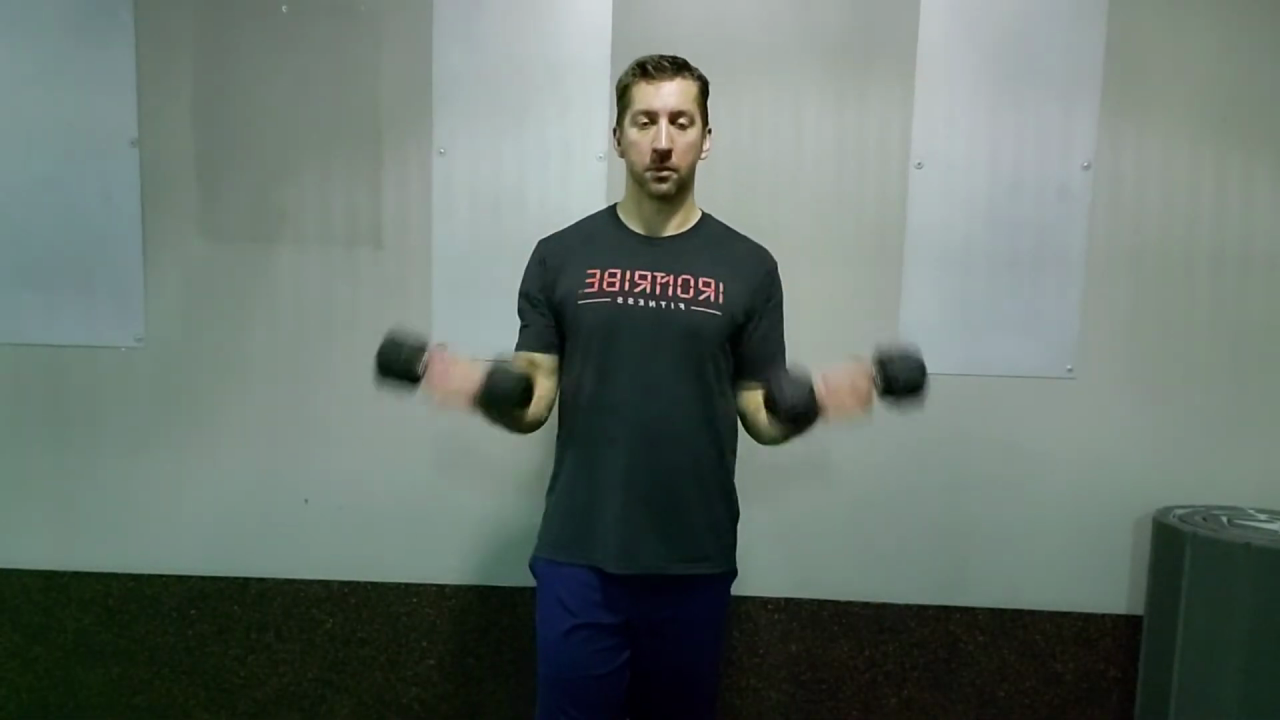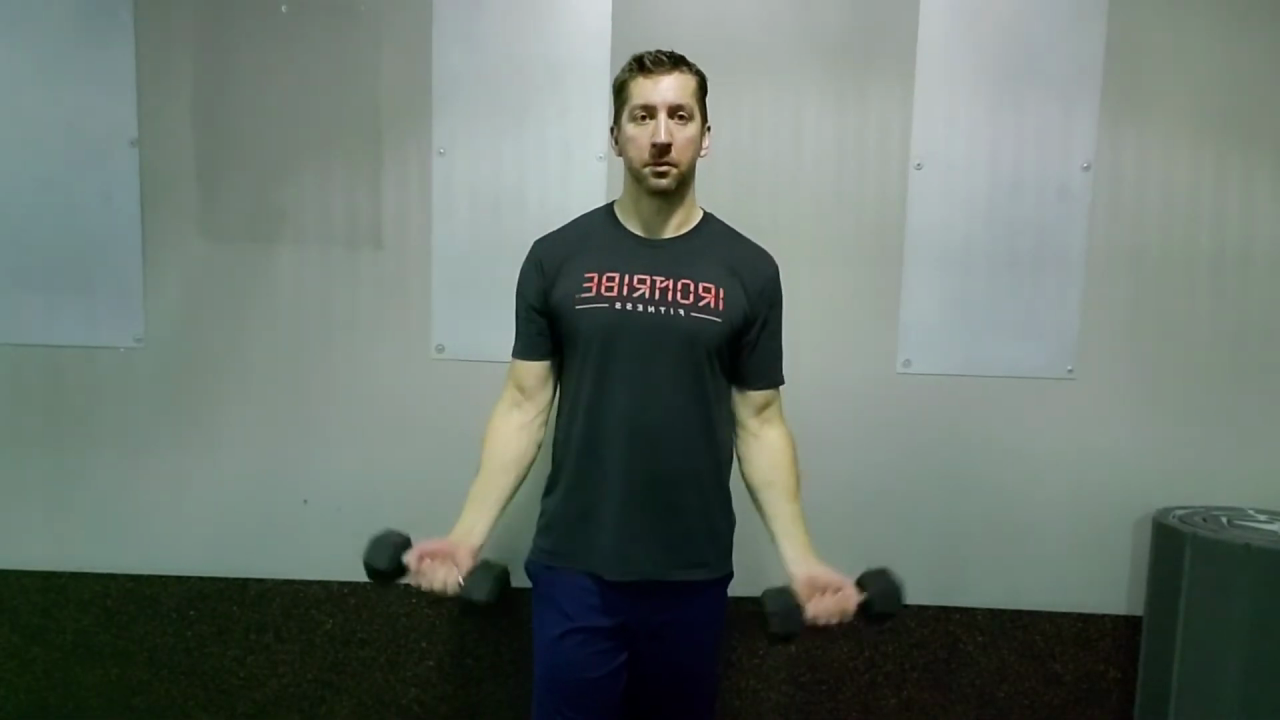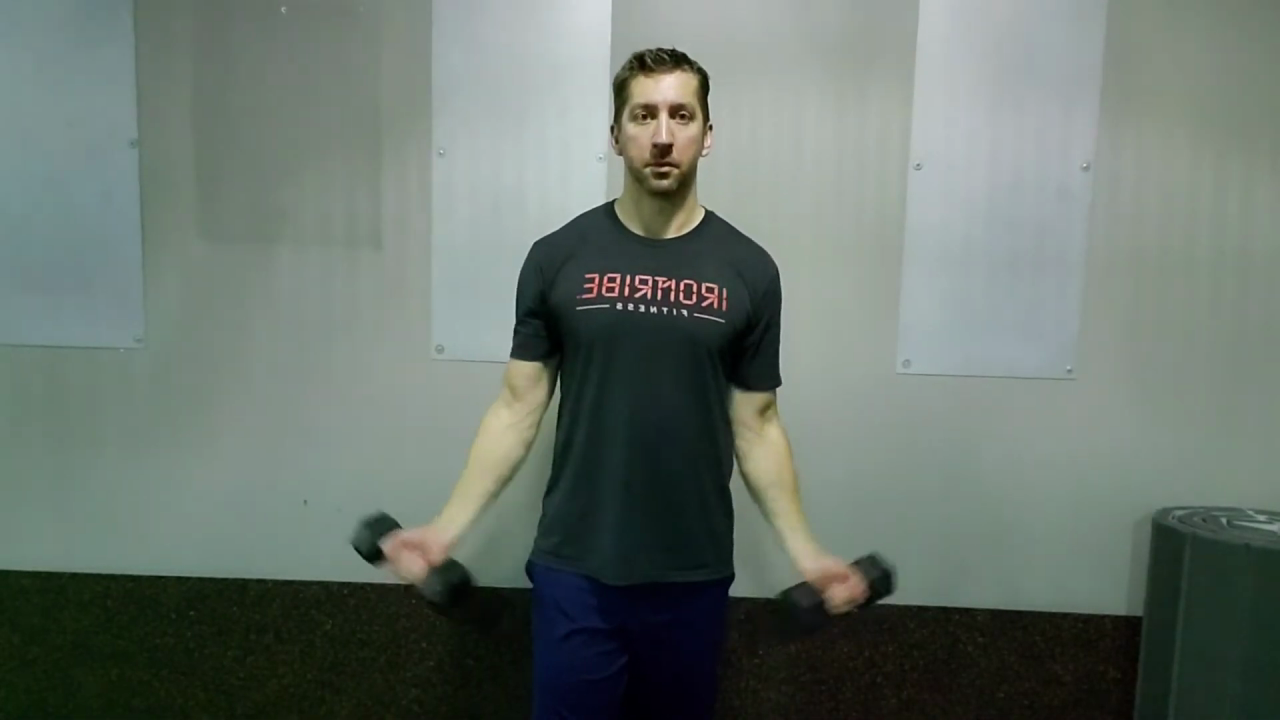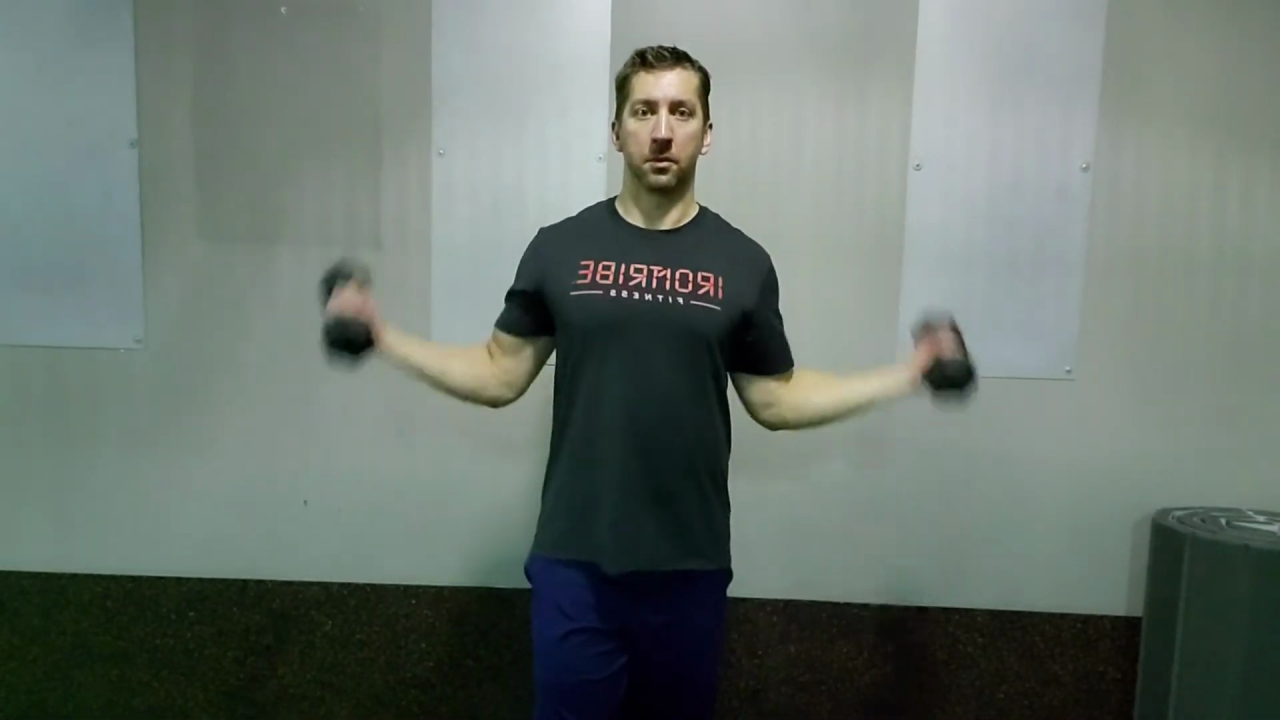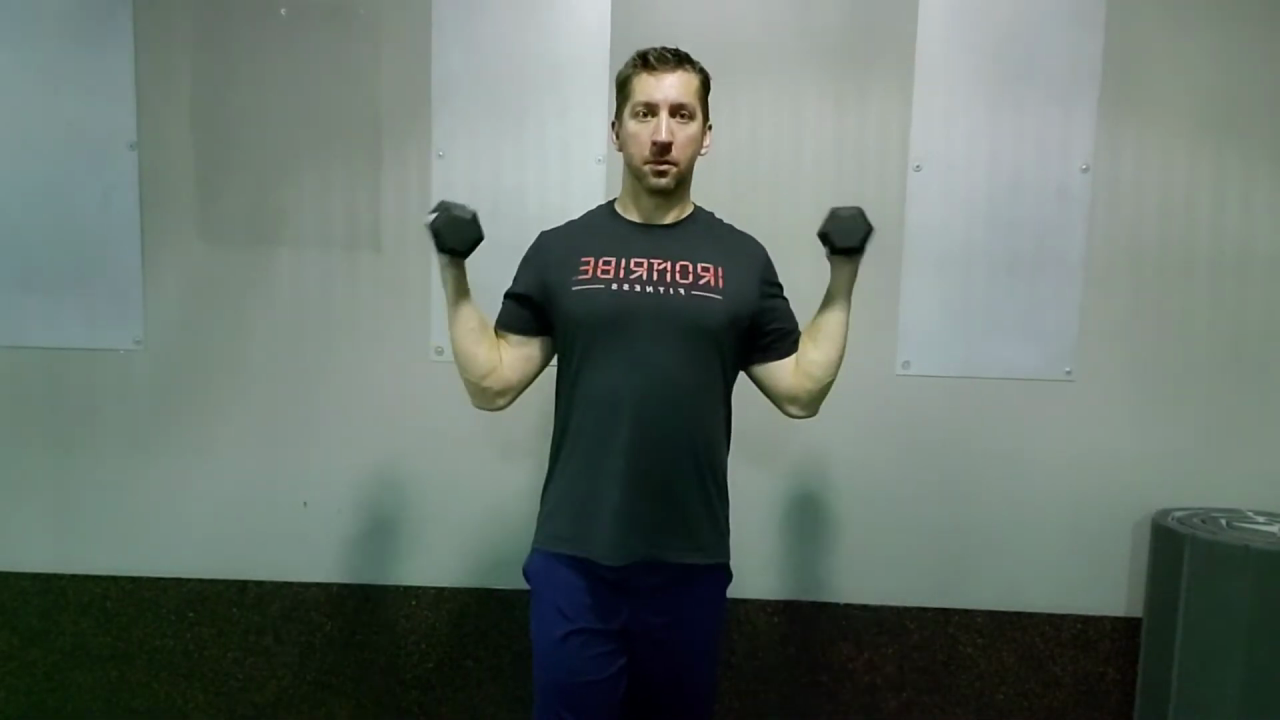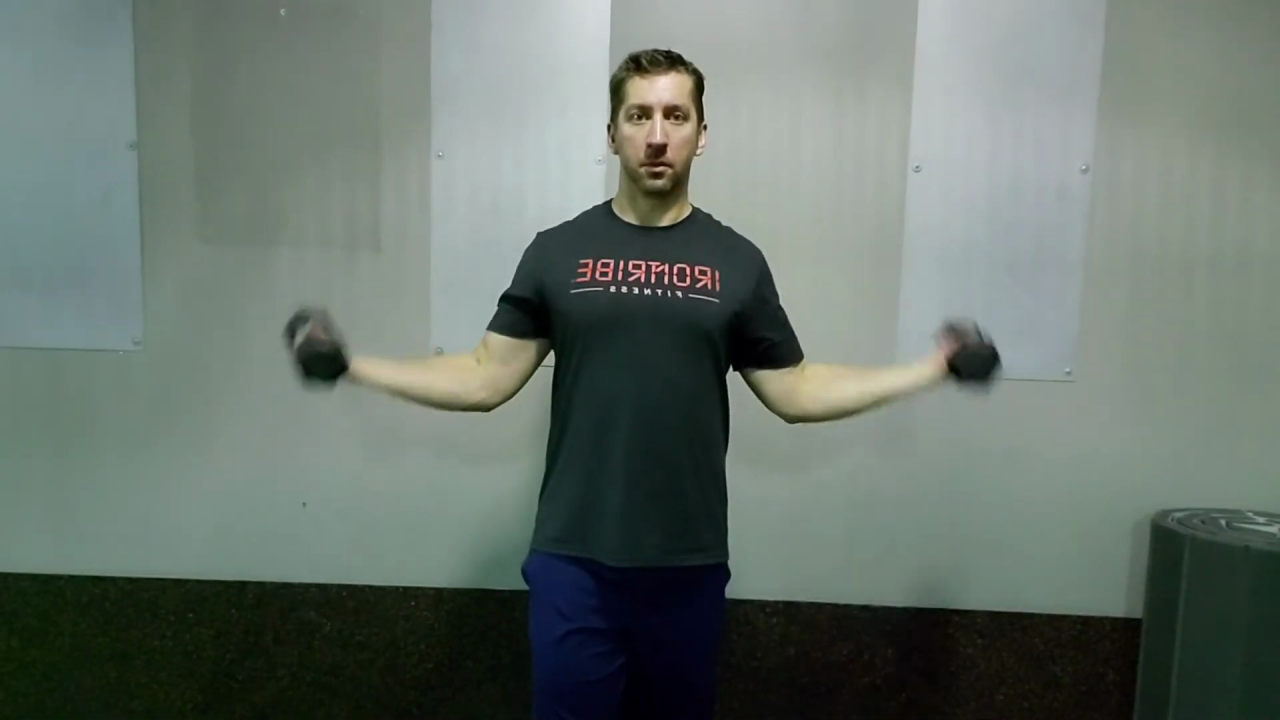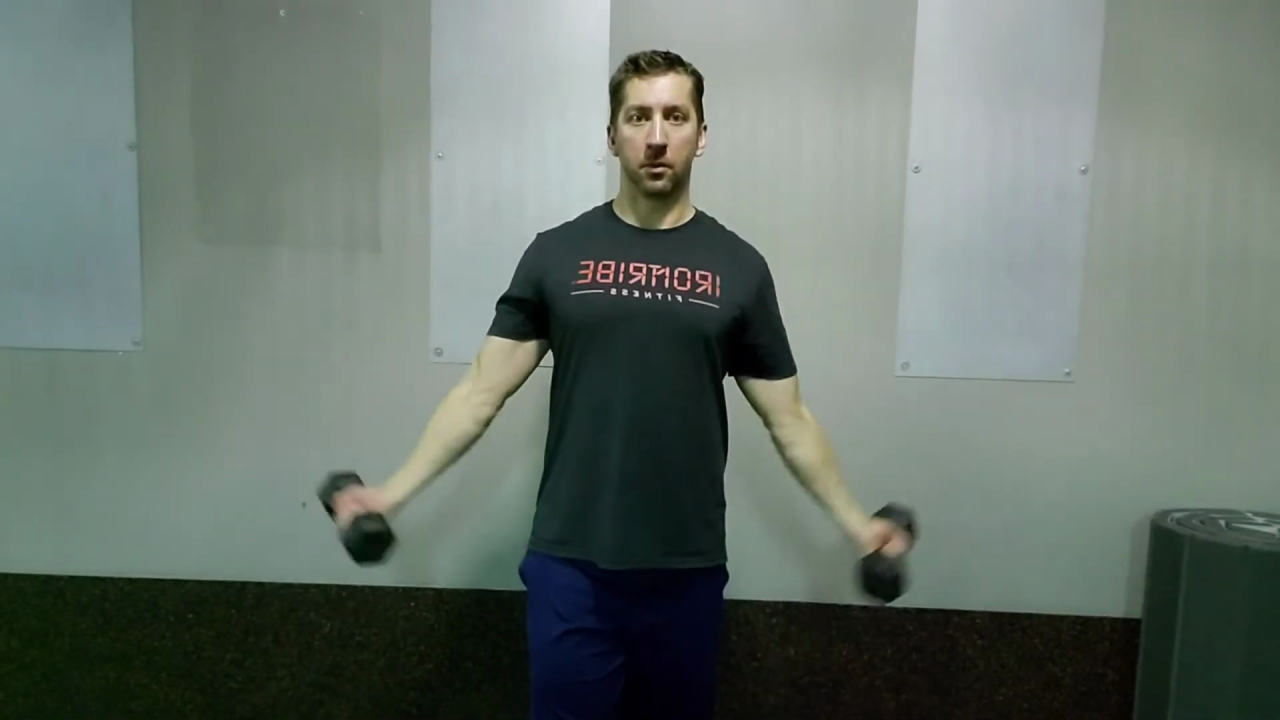
dt=0.4s
person 1, frame 1
left shoulder: (746, 265)
right shoulder: (562, 255)
left elbow: (760, 406)
right elbow: (534, 396)
left wrist: (812, 401)
right wrist: (483, 389)
left hip: (695, 560)
right hip: (579, 555)
person 1, frame 2
left shoulder: (748, 268)
right shoulder: (555, 257)
left elbow: (758, 420)
right elbow: (524, 405)
left wrist: (798, 555)
right wrist: (469, 533)
left hip: (692, 569)
right hip: (574, 563)
person 1, frame 3
left shoulder: (748, 269)
right shoulder: (557, 257)
left elbow: (756, 423)
right elbow: (518, 405)
left wrist: (804, 550)
right wrist: (447, 526)
left hip: (693, 569)
right hip: (575, 564)
person 1, frame 4
left shoulder: (742, 262)
right shoulder: (559, 248)
left elbow: (775, 401)
right elbow: (498, 377)
left wrist: (901, 377)
right wrist: (385, 336)
left hip: (690, 560)
right hip: (574, 556)
person 1, frame 5
left shoulder: (740, 258)
right shoulder: (559, 250)
left elbow: (799, 391)
right elbow: (492, 384)
left wrist: (841, 283)
right wrist: (456, 282)
left hip: (690, 558)
right hip: (574, 554)
person 1, frame 6
left shoulder: (737, 261)
right shoulder: (557, 252)
left elbow: (794, 390)
right elbow: (486, 377)
left wrist: (926, 370)
right wrist: (354, 366)
left hip: (689, 558)
right hip: (574, 555)
person 1, frame 7
left shoulder: (739, 265)
right shoulder: (555, 253)
left elbow: (784, 411)
right elbow: (485, 386)
left wrist: (852, 518)
right wrist: (396, 488)
left hip: (687, 563)
right hip: (570, 557)
